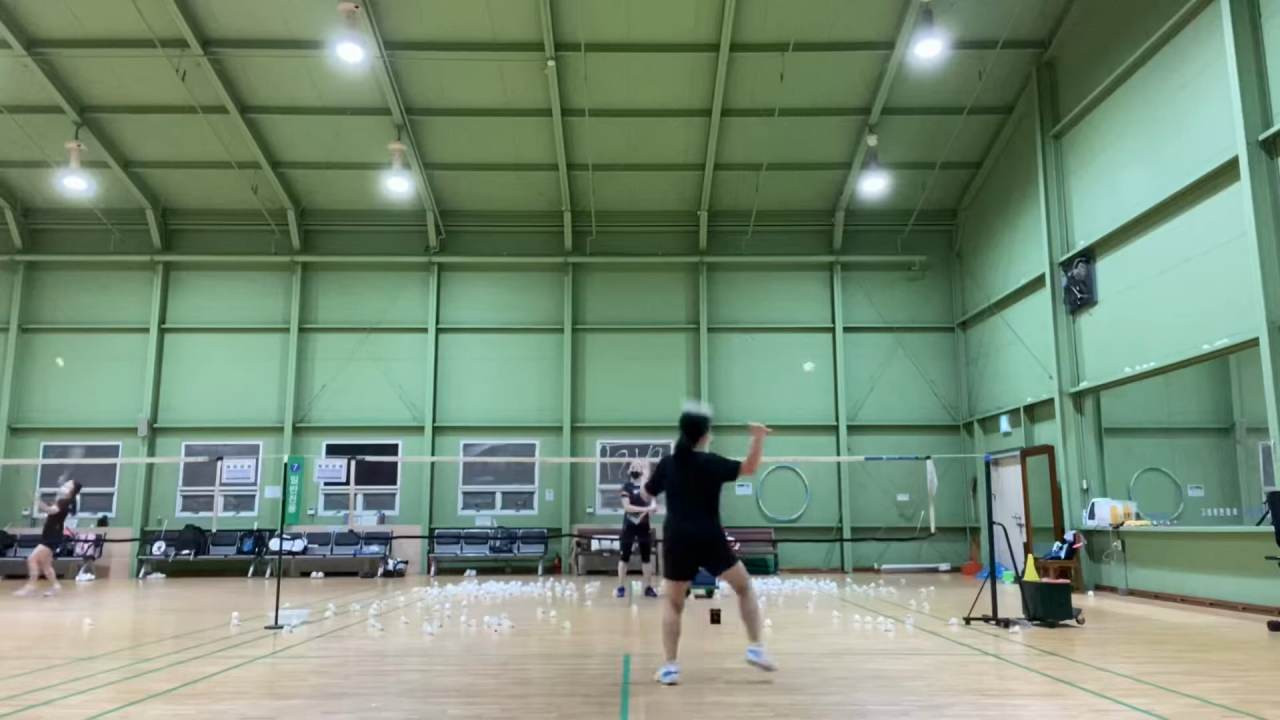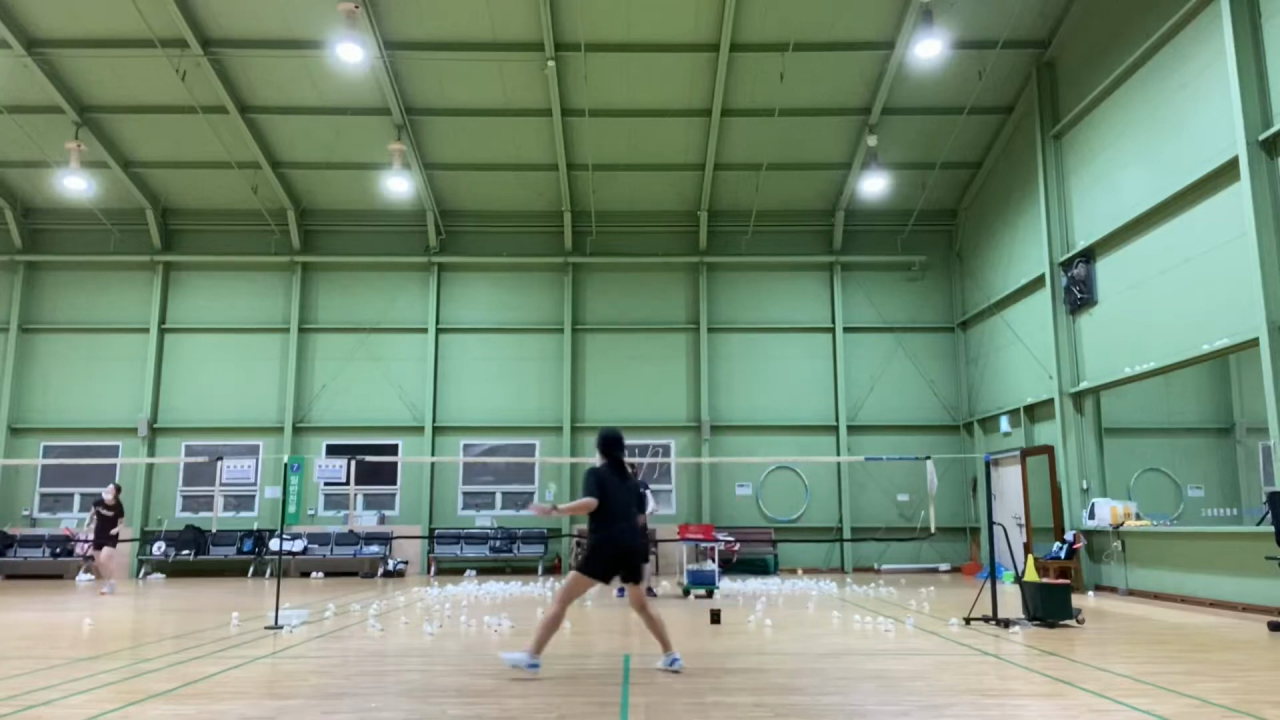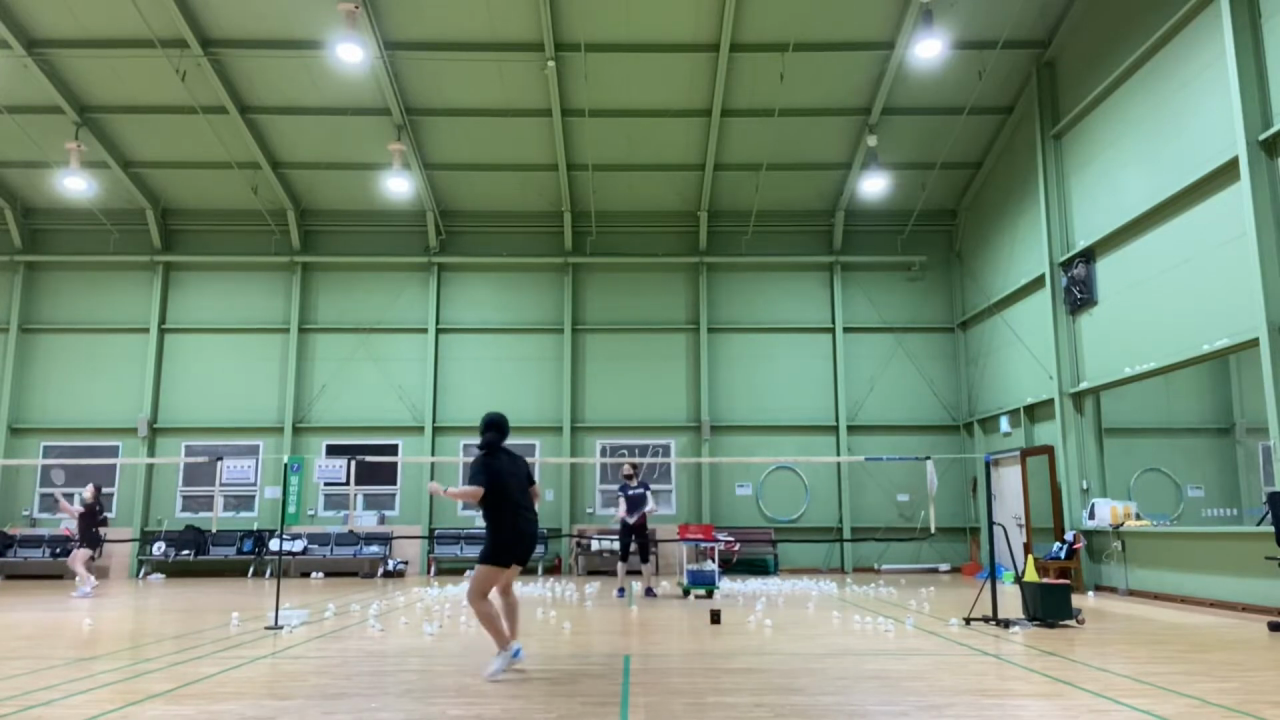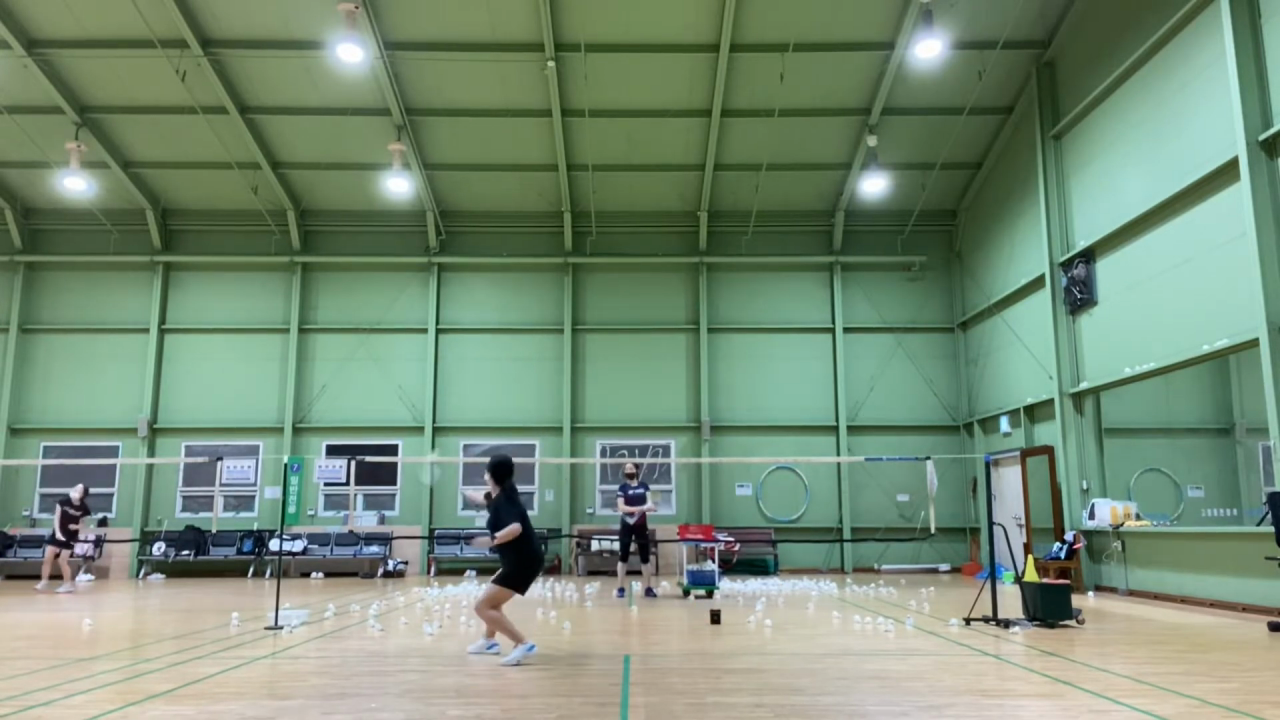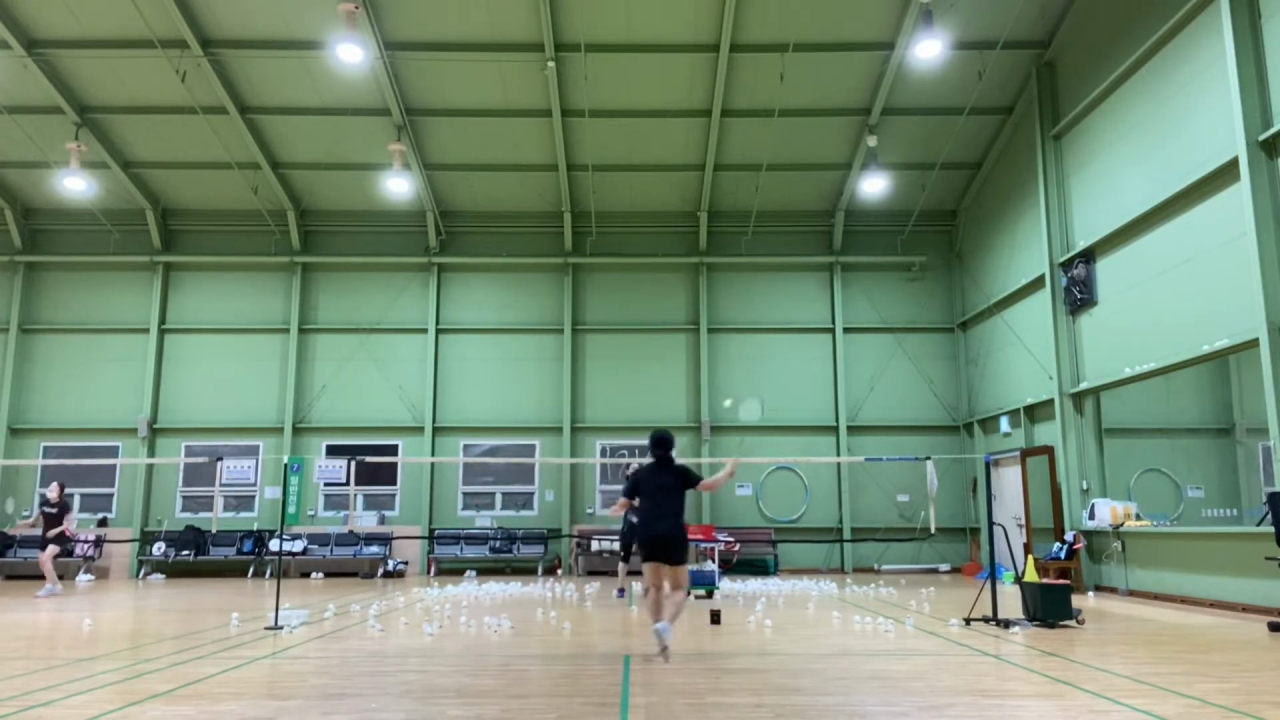
dt=1s
person 1, frame 1
left shoulder: (666, 465)
right shoulder: (711, 463)
left elbow: (647, 494)
right elbow: (748, 469)
right wrist: (757, 437)
left hip: (676, 541)
right hip: (710, 539)
left knee: (673, 605)
right knee: (744, 589)
left ankle: (670, 666)
right ankle: (755, 648)
person 1, frame 2
left shoulder: (596, 474)
right shoulder: (630, 480)
left elbow: (590, 503)
left wrist: (555, 509)
left hip: (604, 547)
right hip: (630, 549)
left knee: (561, 600)
right knee: (640, 604)
left ankle: (531, 657)
right ankle: (671, 656)
person 1, frame 3
left shoulder: (482, 462)
right shoulder: (519, 460)
left elbow: (475, 493)
right elbow: (535, 494)
left wrist: (443, 491)
left hip: (503, 534)
right hip: (528, 531)
left knee: (476, 595)
right knee: (504, 587)
left ankle: (507, 650)
right ankle: (512, 643)
person 1, frame 4
left shoulder: (501, 502)
right shoulder: (503, 496)
left elbow: (516, 528)
right elbow: (484, 499)
left wrist: (493, 539)
right wrist: (469, 494)
left hip: (523, 564)
right hip: (521, 561)
left knee: (482, 606)
right knee: (489, 597)
left ankle: (523, 644)
right ankle: (489, 640)
person 1, frame 5
left shoulder: (639, 474)
right shoulder: (679, 471)
left elbow: (623, 504)
right elbow: (707, 485)
left wrist: (616, 509)
right wrist: (728, 471)
left hip: (646, 536)
right hip: (673, 535)
left knee: (653, 587)
right knee: (678, 590)
left ankle: (660, 625)
right ankle: (664, 626)
